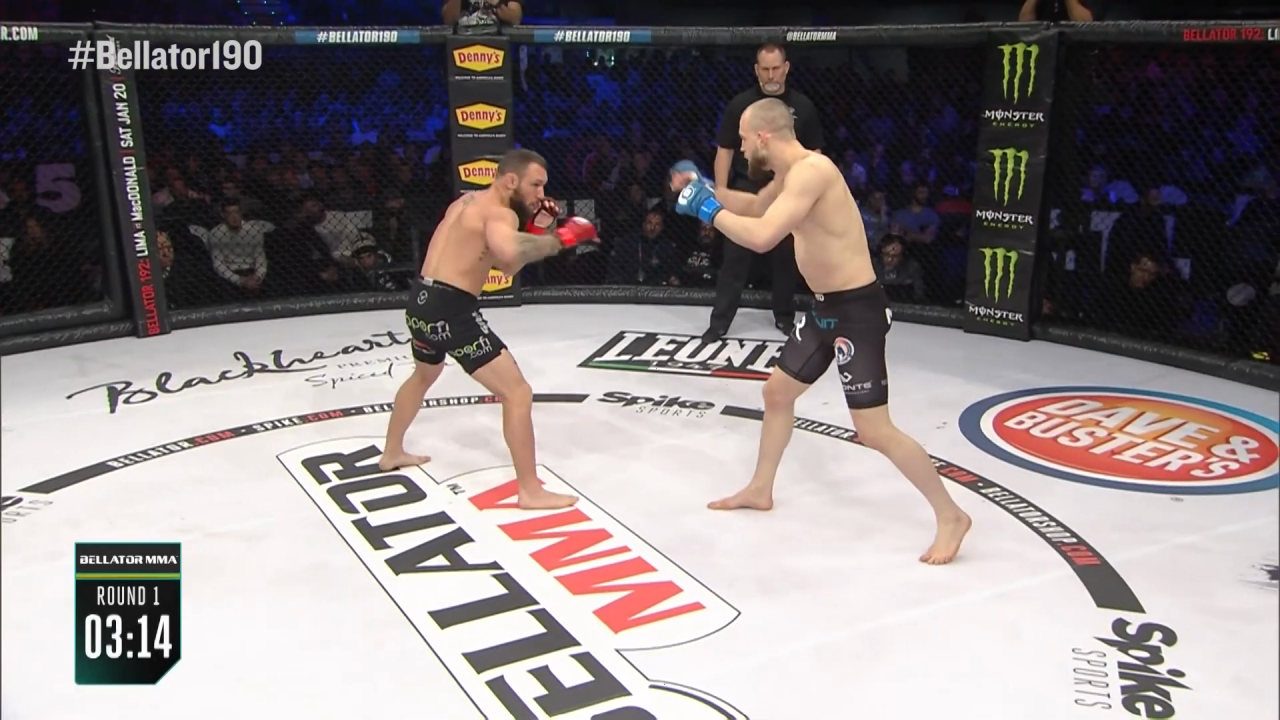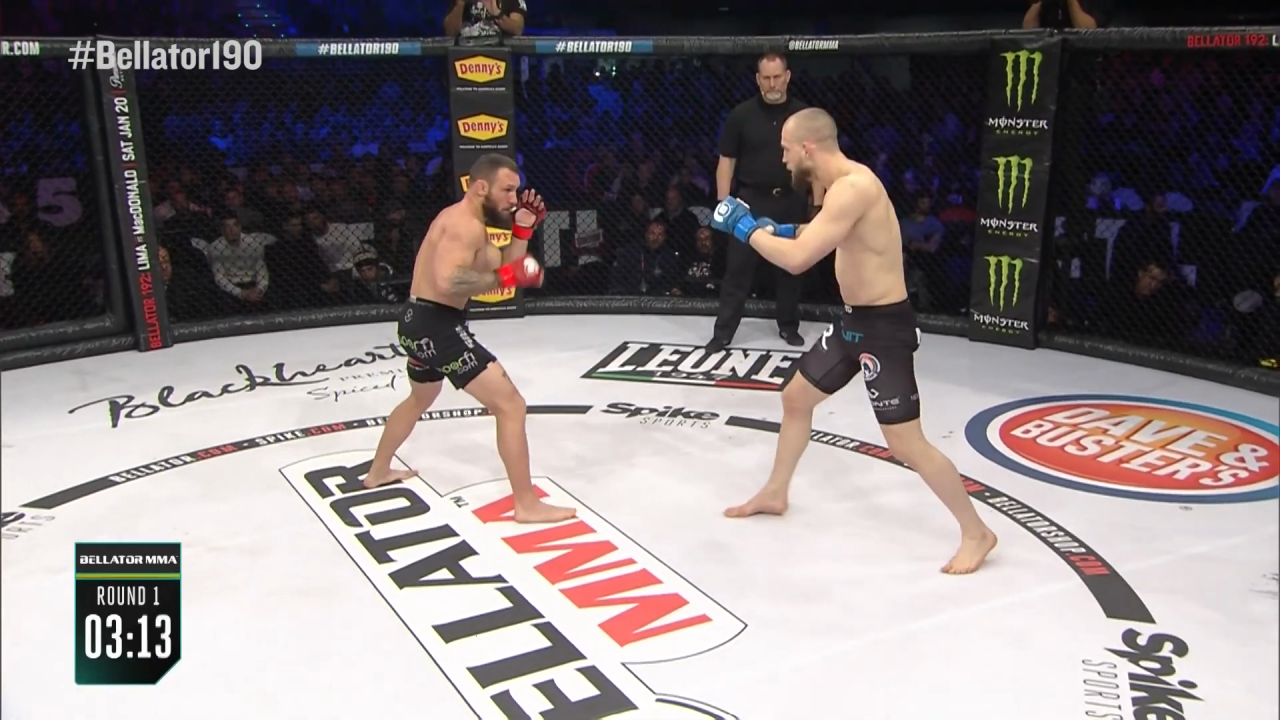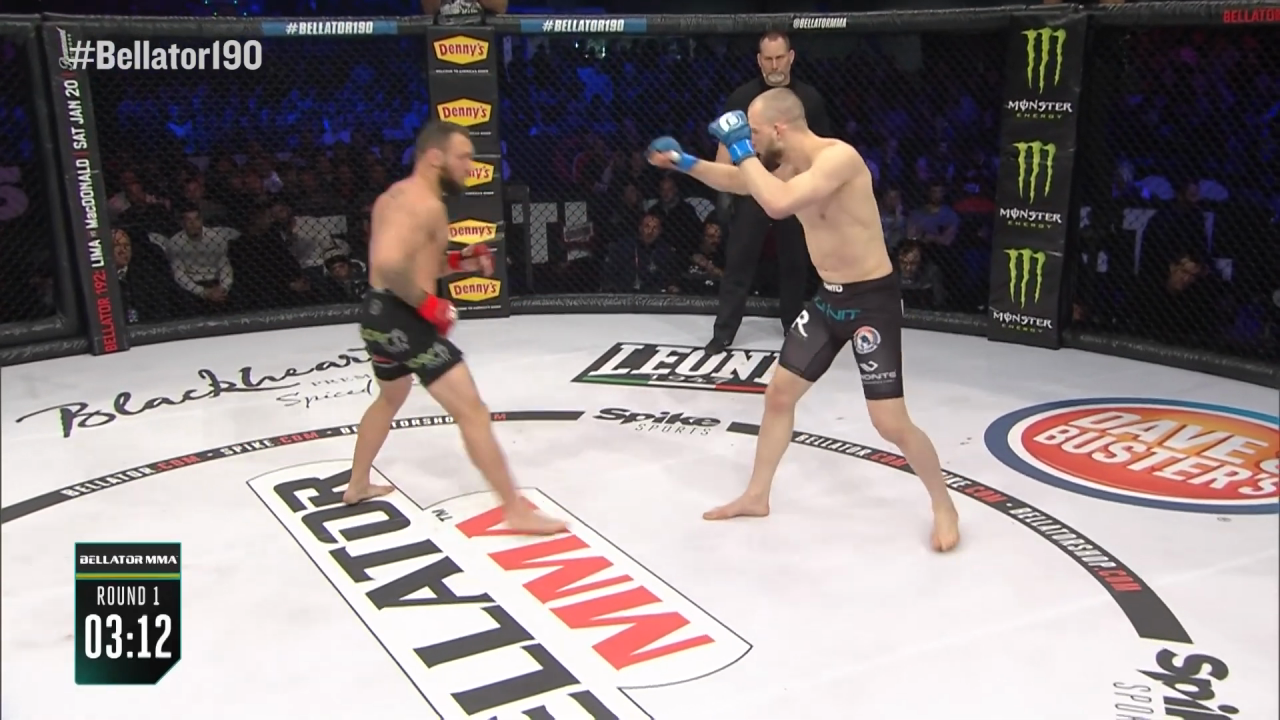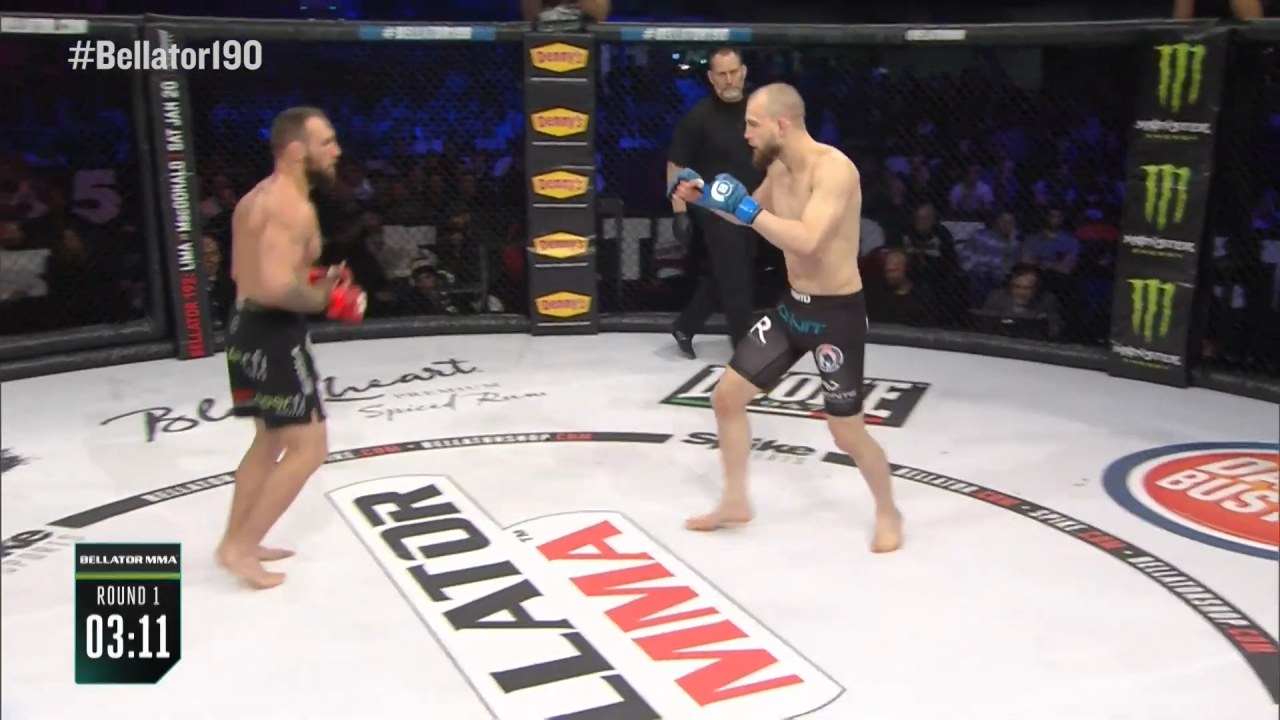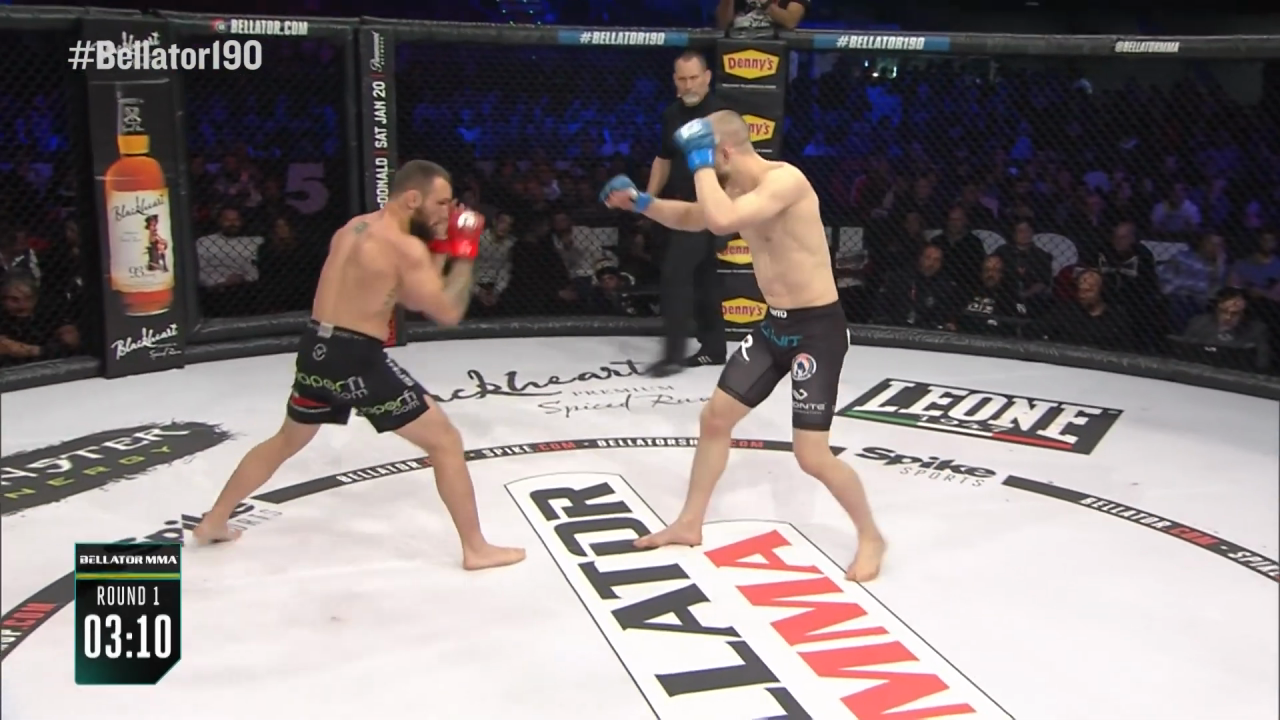
dt=1s
person 1, frame 1
left shoulder: (813, 171)
right shoulder: (790, 174)
left elbow: (762, 237)
right elbow: (755, 207)
left wrist: (710, 209)
right wrist: (707, 190)
left hip: (857, 310)
right hip: (824, 307)
left knee: (874, 430)
right knee: (777, 394)
left ankle: (950, 518)
right ankle: (759, 490)
person 1, frame 2
left shoulder: (854, 188)
right shoulder: (840, 183)
left elbow: (798, 260)
left wrist: (747, 229)
right wrist: (786, 230)
left hip: (885, 326)
right hip: (853, 320)
left knee: (907, 445)
right knee: (795, 399)
left ankle: (976, 534)
right ankle: (774, 493)
person 1, frame 3
left shoulder: (837, 157)
right shoulder: (793, 163)
left elbow: (778, 202)
right elbow: (740, 184)
left wrist: (740, 149)
right wrist: (685, 162)
left hip: (872, 302)
right hip: (827, 299)
left knee: (892, 421)
right knee: (779, 396)
left ankle: (943, 506)
right ankle: (755, 497)
person 1, frame 4
left shoulder: (834, 169)
right shoulder: (779, 168)
left elbow: (806, 240)
right elbow: (758, 211)
left wrist: (744, 208)
right wrist: (706, 196)
left hip: (837, 314)
right hip: (792, 307)
left knee: (848, 435)
right knee: (726, 397)
left ankle: (888, 513)
right ankle: (735, 501)
person 1, frame 5
left shoulder: (784, 180)
right shoulder: (739, 187)
left elbow: (722, 220)
right elbow: (693, 215)
left wrist: (700, 163)
right wrist: (639, 201)
left hip: (817, 329)
right hip: (775, 325)
left knee: (811, 455)
right knee: (714, 419)
left ankle: (869, 538)
right ankle: (688, 524)
person 2, frame 1
left shoulder: (470, 202)
right shoulder: (496, 212)
left elbow: (505, 264)
right elbow: (511, 251)
left wrist: (538, 227)
right wrist: (566, 236)
left hip: (423, 302)
right hip: (452, 310)
left knee: (424, 376)
right knee: (517, 394)
left ankle: (392, 453)
right ankle: (530, 491)
person 2, frame 2
left shoulder: (458, 218)
right shoulder: (466, 226)
left elbow: (500, 270)
right elbow: (447, 282)
left wrist: (522, 229)
right wrist: (505, 276)
left hip: (418, 321)
right hip: (439, 326)
left knee: (420, 399)
right knee: (511, 407)
left ankle: (379, 471)
right ankle: (527, 505)
person 2, frame 3
left shoulder: (392, 196)
right shoulder: (423, 204)
right elbow: (387, 263)
left wrist: (458, 258)
right wrist: (427, 303)
left hip: (377, 314)
right hip: (406, 319)
left knee: (389, 399)
right knee: (473, 414)
left ankle: (357, 483)
right ankle: (517, 511)
person 2, frame 4
left shoulder: (256, 198)
right shoulder: (291, 207)
right elbow: (277, 285)
left wrist: (313, 280)
right wrist: (333, 299)
left hip: (243, 329)
right hip: (273, 335)
left knee: (270, 443)
right knee: (308, 451)
left ankle: (236, 539)
right ankle: (242, 548)
person 2, frame 5
left shoulder: (354, 229)
right shoulder: (403, 246)
right elbow: (449, 312)
left wrist: (434, 250)
right wrist: (464, 252)
left hip: (317, 351)
right hip: (358, 360)
left knee: (284, 442)
right knee: (445, 442)
left ankle: (212, 524)
right ankle: (477, 548)
person 3, frame 1
left shoulder: (802, 106)
right shoulder: (740, 104)
left elbow: (813, 152)
right elbow: (725, 150)
right wrist: (721, 191)
right hip: (748, 190)
left knee: (787, 258)
right knee: (735, 259)
left ankle: (784, 316)
right ankle: (719, 322)
person 3, frame 2
right shoulder: (742, 114)
right elbow: (727, 159)
left wrist: (817, 202)
right wrist: (723, 201)
left hip: (791, 201)
right hip: (751, 199)
right knee: (738, 268)
left ankle: (788, 327)
right ankle: (723, 332)
person 3, frame 3
left shoulder: (809, 98)
right shoulder: (743, 97)
right elbow: (727, 146)
left knee: (795, 261)
right knee: (739, 261)
left ankle: (793, 323)
right ankle: (724, 331)
person 3, frame 4
right shoulder: (699, 116)
right elbow: (675, 166)
right wrist: (680, 213)
right hip: (716, 210)
left knee: (723, 277)
right knee: (735, 281)
left ankle: (686, 327)
person 3, frame 5
left shoulder: (719, 116)
right shoulder: (673, 114)
right wrist: (649, 199)
left knee: (674, 279)
right knee: (701, 279)
left ankle: (673, 353)
right ankle: (713, 348)
